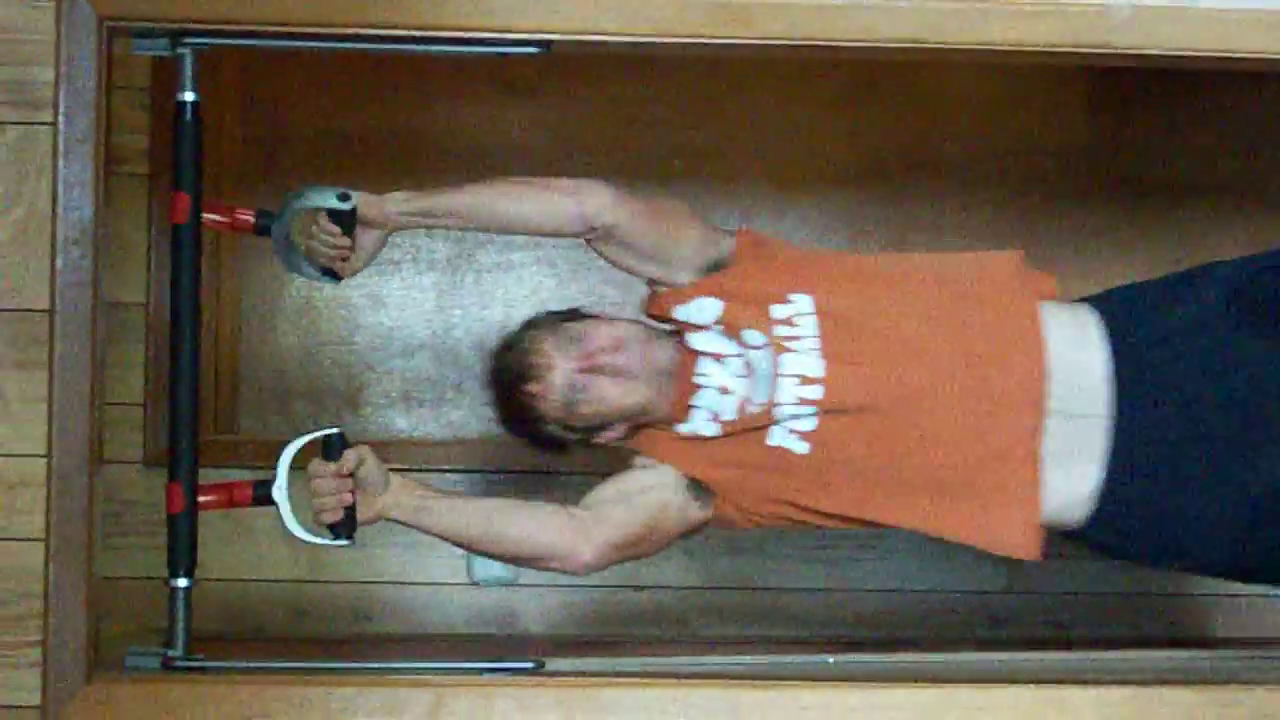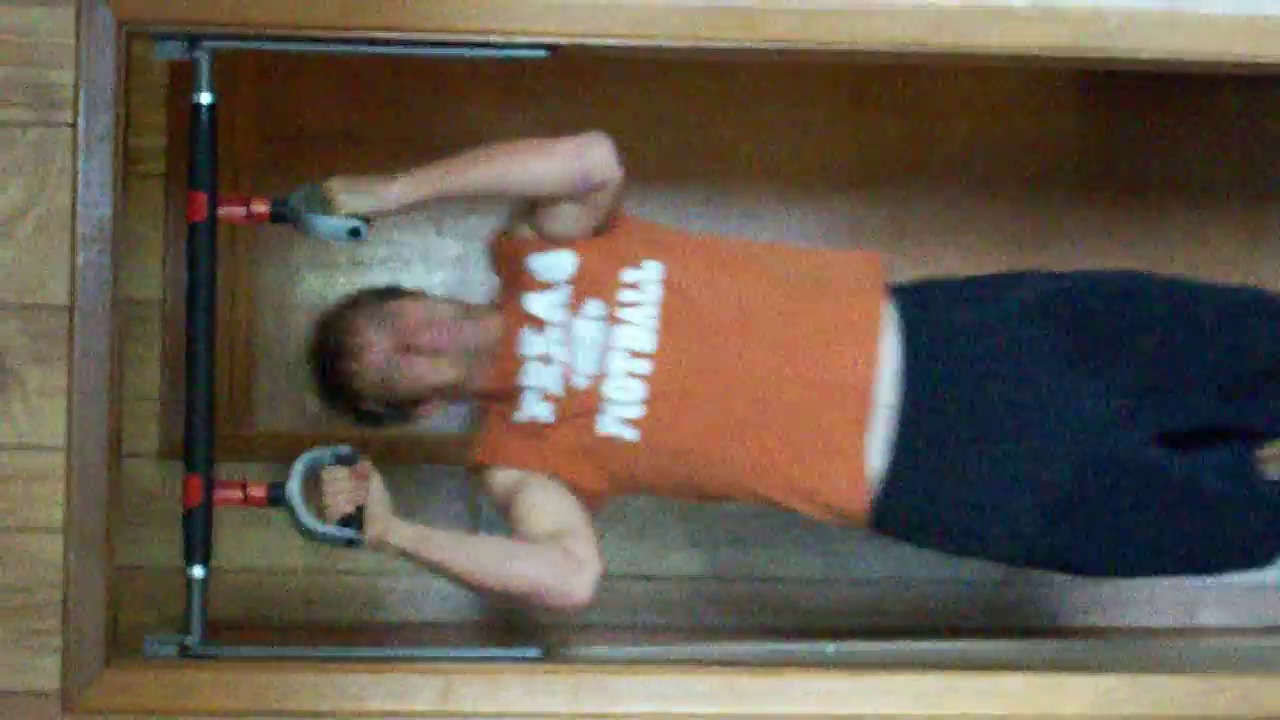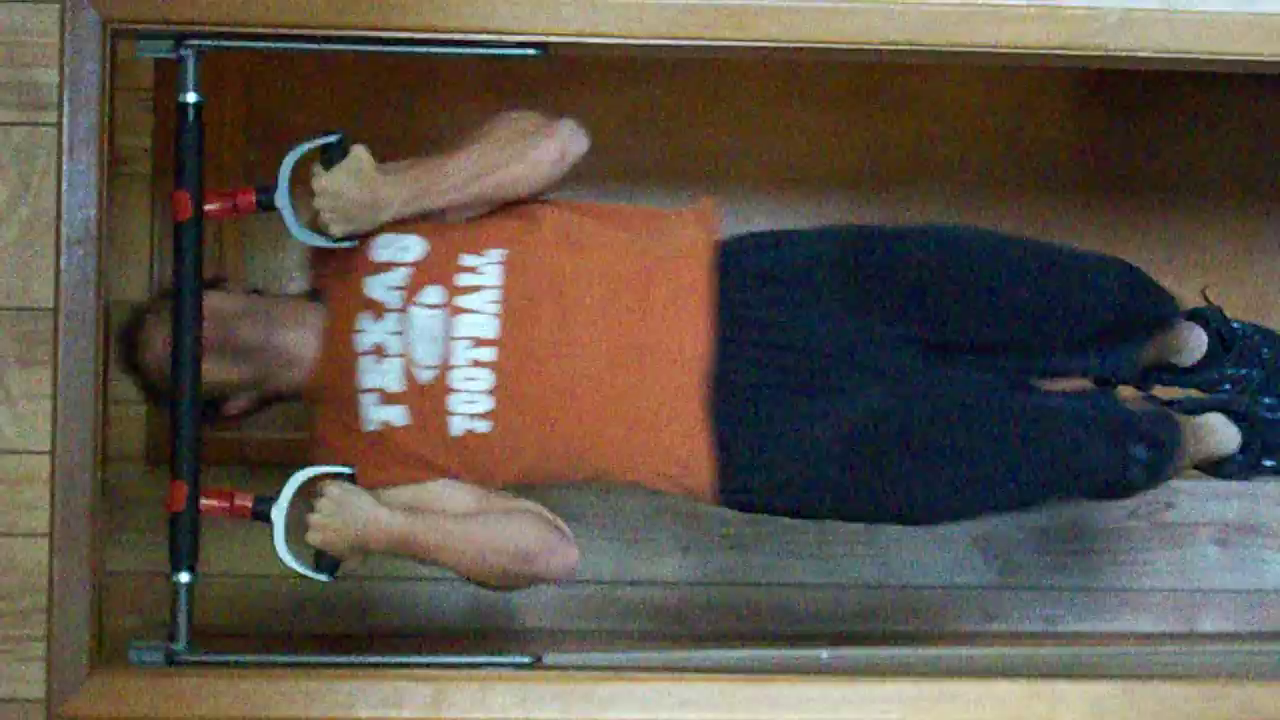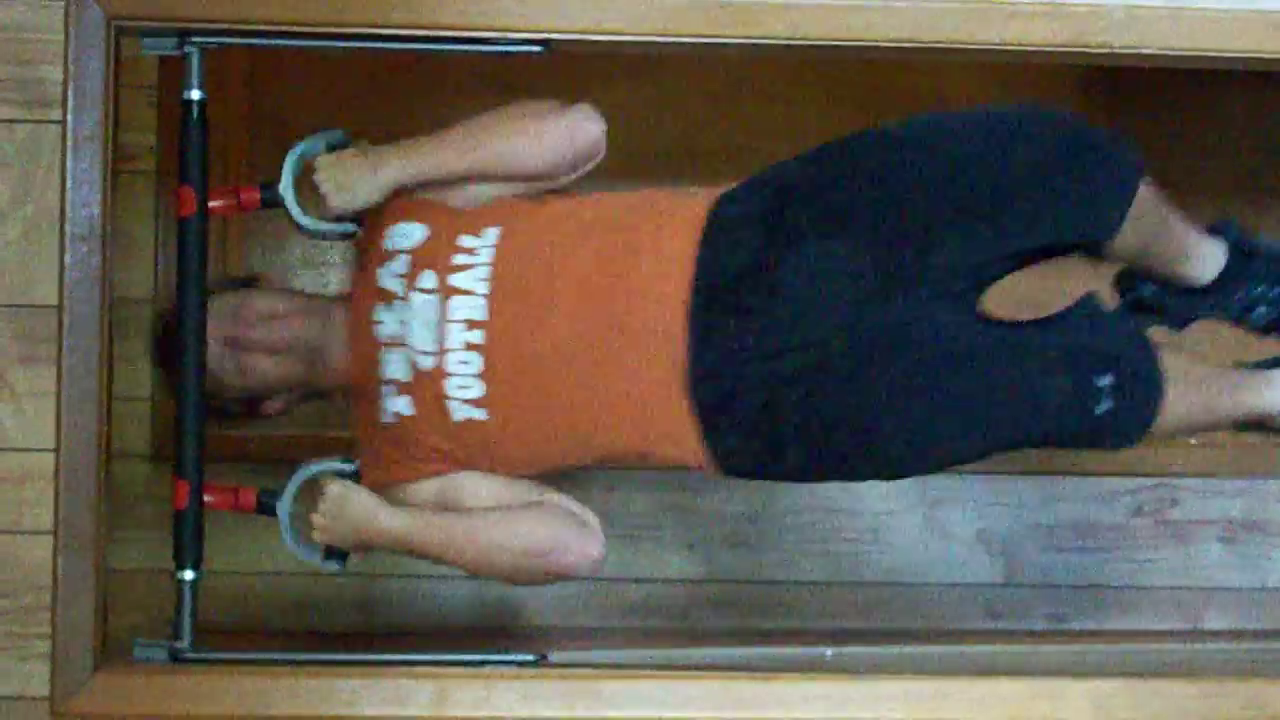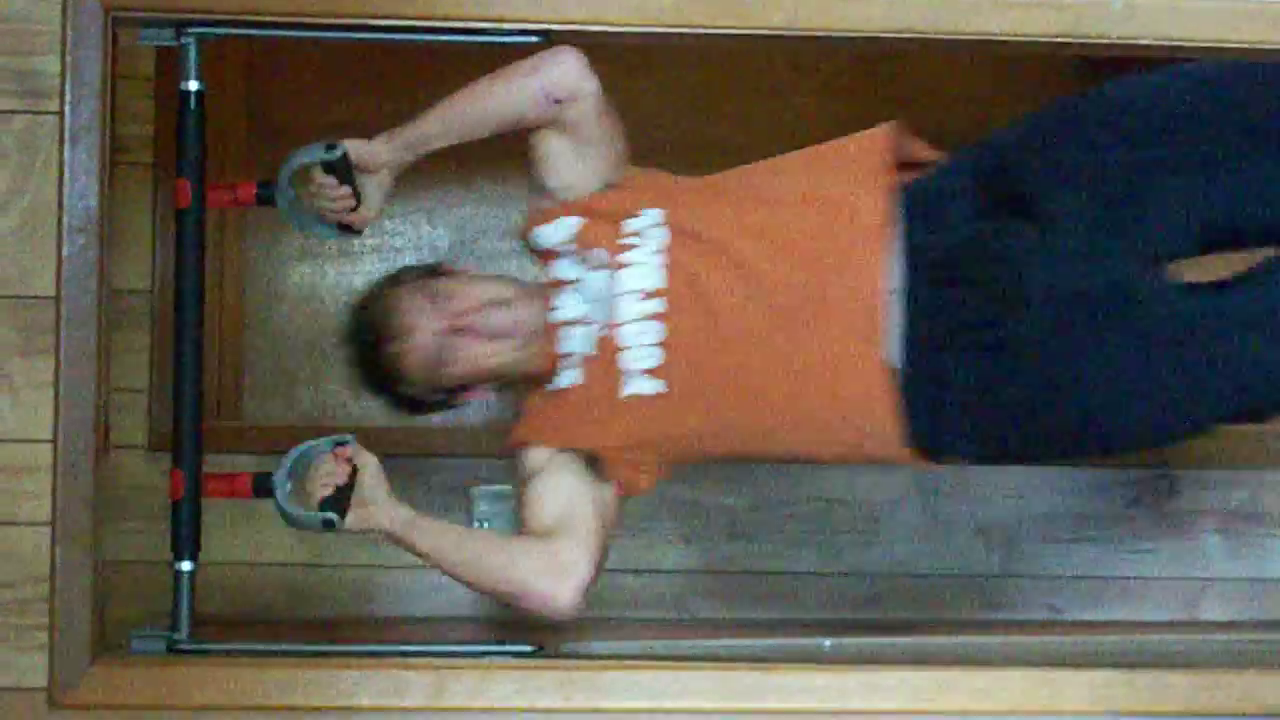
dt=0.3s
person 1, frame 1
left shoulder: (699, 276)
right shoulder: (686, 463)
left elbow: (597, 203)
right elbow: (581, 539)
left wrist: (396, 205)
right wrist: (395, 500)
left hip: (1081, 338)
person 1, frame 2
left shoulder: (534, 254)
right shoulder: (521, 455)
left elbow: (592, 158)
right elbow: (568, 577)
left wrist: (394, 188)
right wrist: (388, 529)
left hip: (913, 325)
right hip: (939, 482)
person 1, frame 3
left shoulder: (350, 235)
right shoulder: (368, 450)
left elbow: (551, 139)
right elbow: (547, 550)
left wrist: (394, 197)
right wrist: (382, 532)
left hip: (738, 281)
right hip: (747, 437)
left knee: (1077, 296)
right knee: (1064, 443)
person 1, frame 4
left shoulder: (394, 220)
right shoulder: (402, 454)
left elbow: (574, 130)
right elbow: (574, 543)
left wrist: (387, 170)
right wrist: (380, 528)
left hip: (744, 236)
right hip: (759, 403)
left knee: (1047, 156)
right knee: (1064, 382)
person 1, frame 5
left shoulder: (568, 222)
right shoulder: (563, 440)
left elbow: (565, 76)
right elbow: (557, 583)
left wrist: (392, 150)
right wrist: (388, 517)
left hip: (935, 228)
